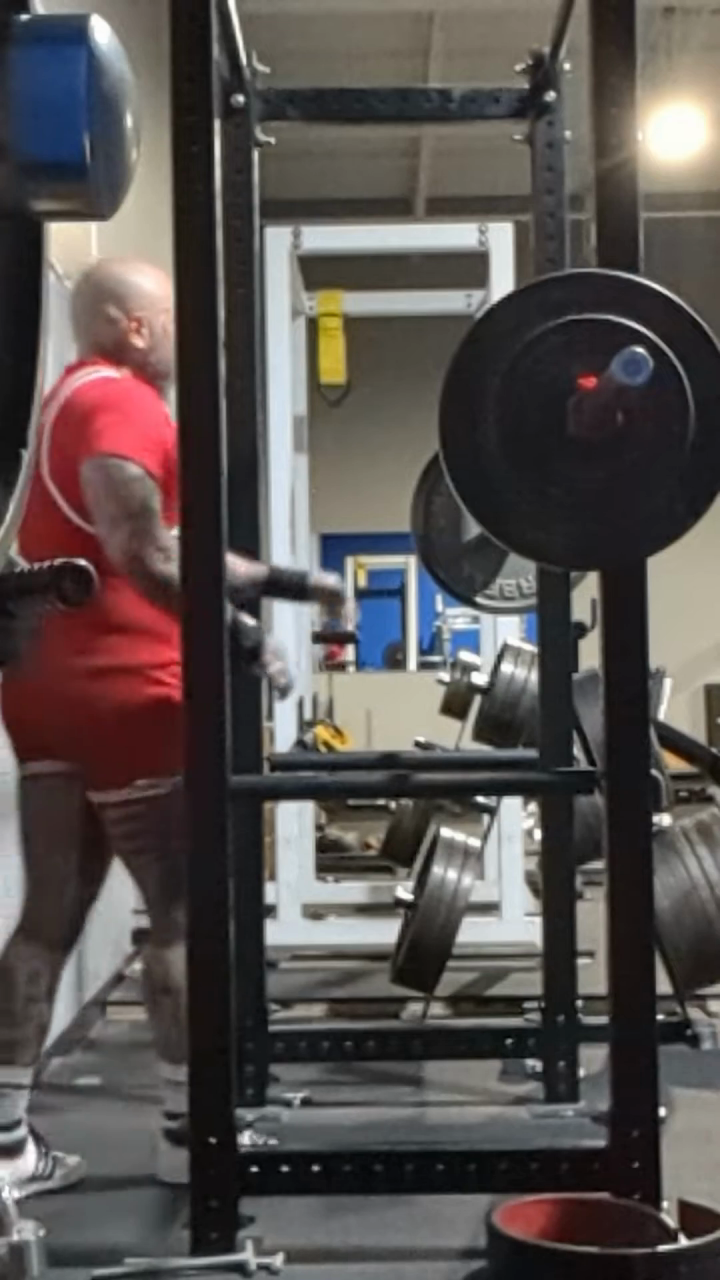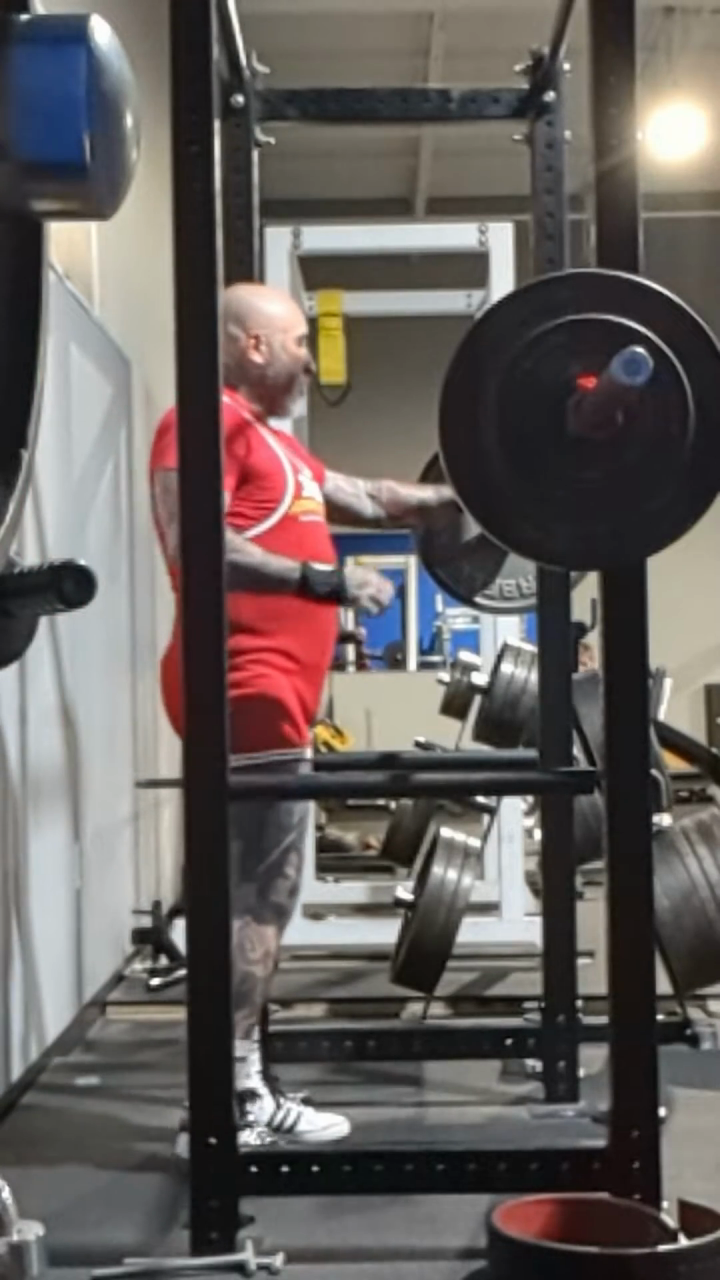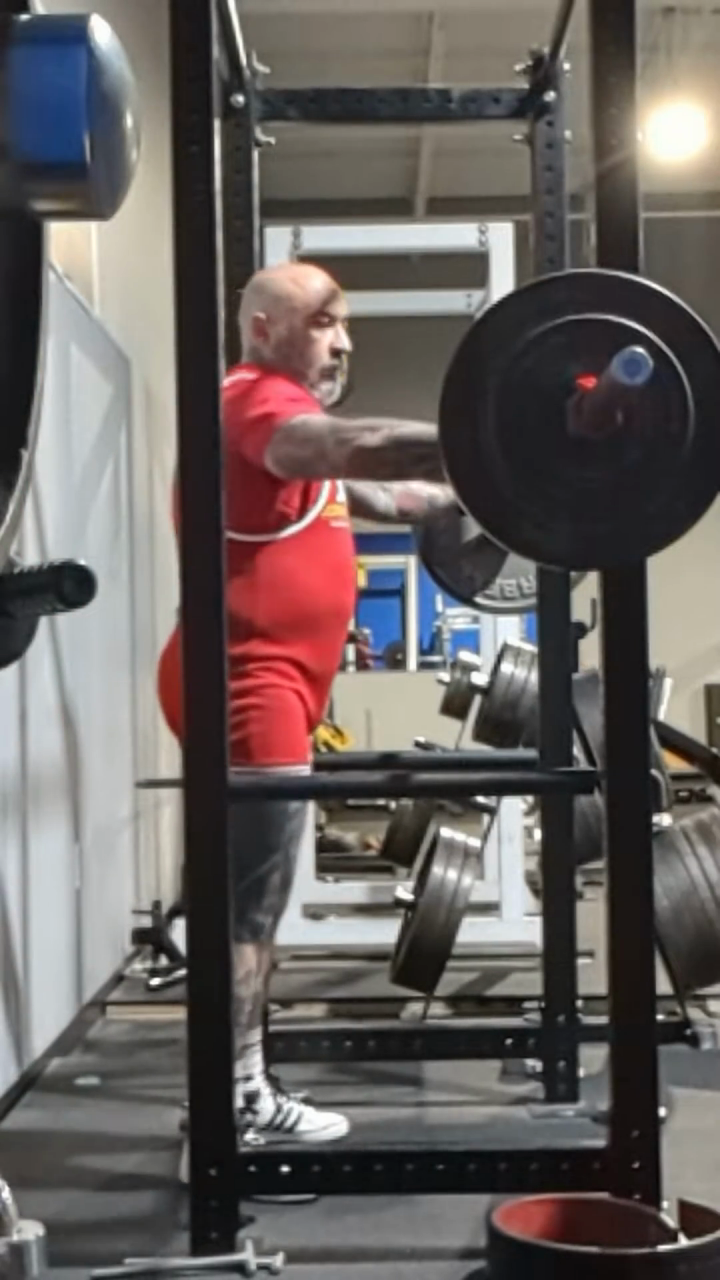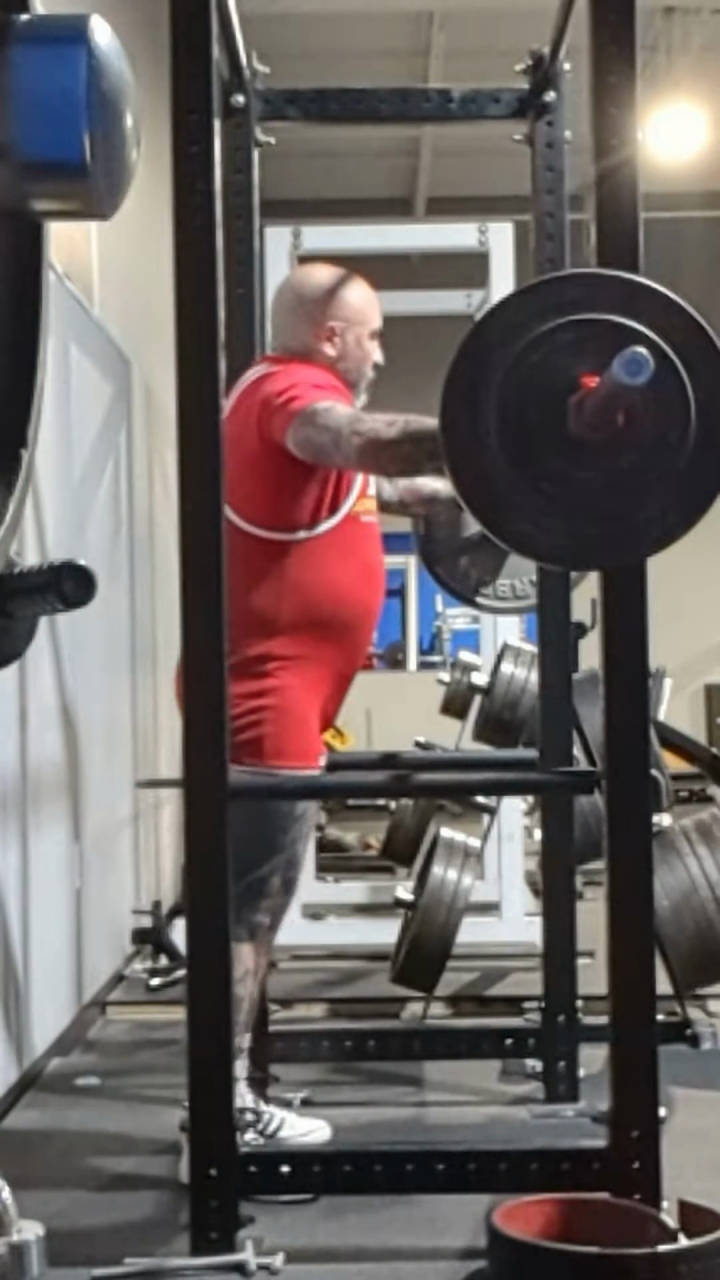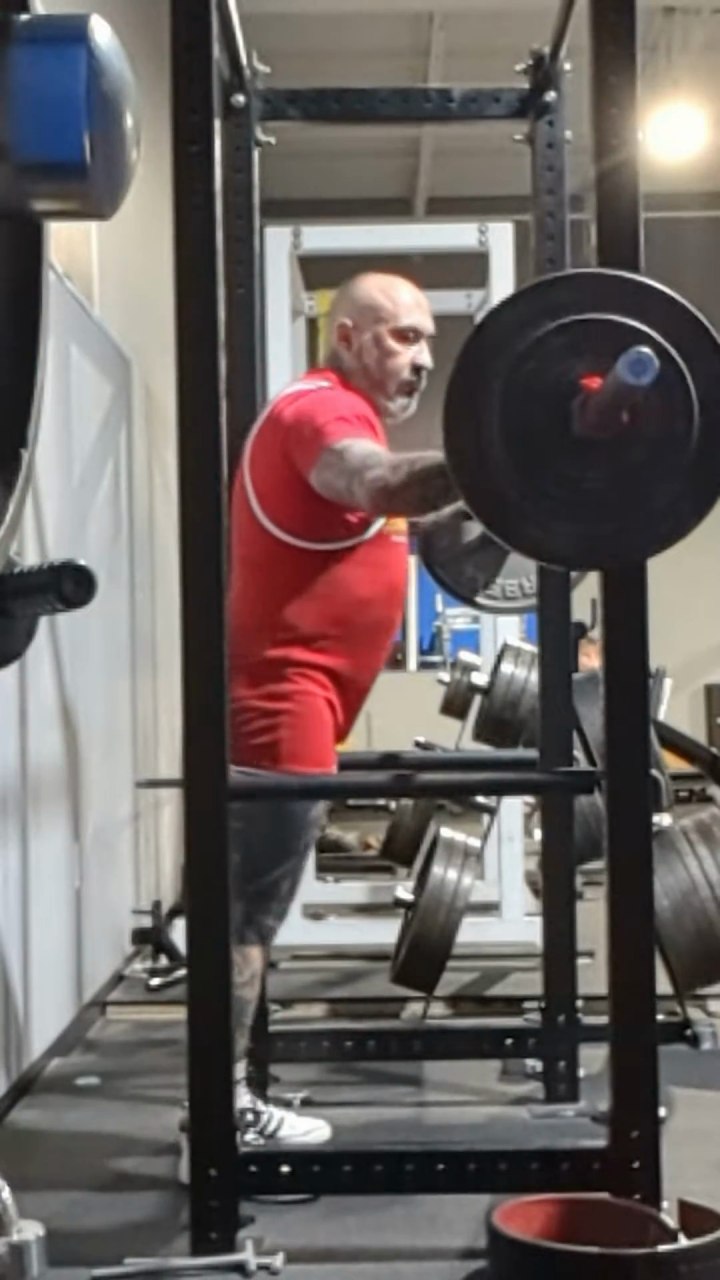
dt=1s
person 1, frame 1
left shoulder: (76, 405)
right shoulder: (118, 401)
left elbow: (158, 540)
right elbow: (139, 553)
left wrist: (279, 580)
right hip: (123, 694)
right knee: (187, 914)
right ankle: (189, 1130)
person 1, frame 2
left shoulder: (265, 439)
right shoulder: (208, 421)
left elbow: (366, 498)
right elbow: (194, 542)
left wrist: (465, 497)
right wrist: (322, 581)
left hip: (269, 690)
right hip: (243, 690)
left knee: (264, 897)
right knee: (259, 897)
left ankle: (247, 1092)
right ankle: (222, 1110)
person 1, frame 3
left shoulder: (280, 410)
right shoulder: (257, 398)
left elbow: (369, 488)
right elbow: (353, 450)
left hip: (267, 692)
right hip: (247, 691)
left knee: (256, 904)
right knee: (245, 908)
left ankle: (248, 1095)
right ankle: (224, 1120)
person 1, frame 4
left shoulder: (293, 400)
right shoulder: (287, 391)
left elbow: (370, 481)
right elbow: (370, 444)
left wrist: (466, 489)
left hip: (280, 692)
right hip: (264, 694)
left knee: (260, 906)
right knee: (243, 909)
left ankle: (226, 1099)
right ankle: (219, 1122)
person 1, frame 5
left shoulder: (334, 417)
right shoulder: (323, 411)
left elbow: (390, 504)
right elbow: (382, 486)
left hip: (287, 697)
right hip: (279, 696)
left knee: (257, 907)
right knee: (251, 913)
left ankle: (229, 1102)
